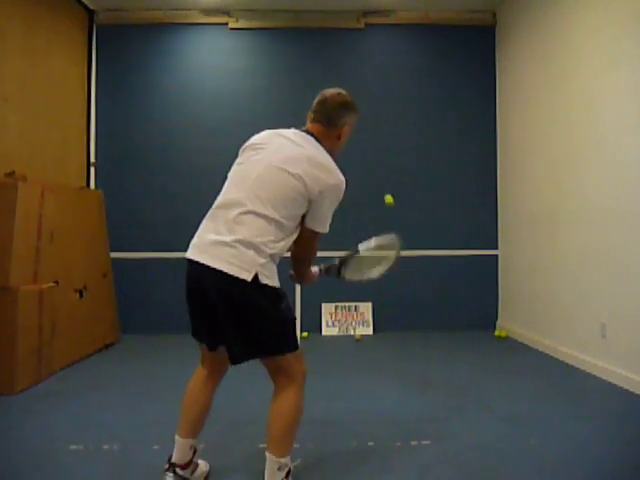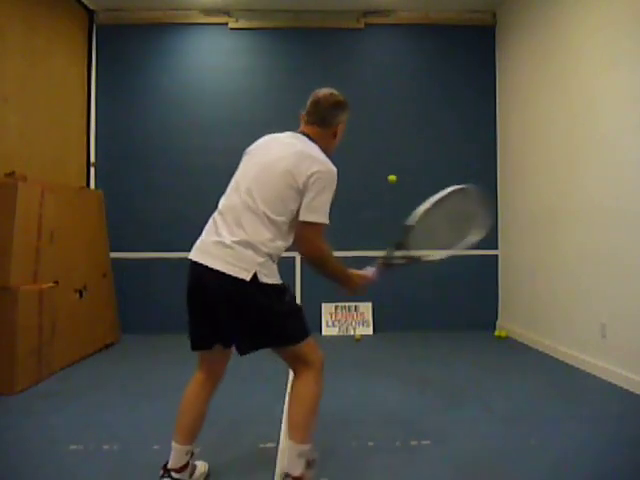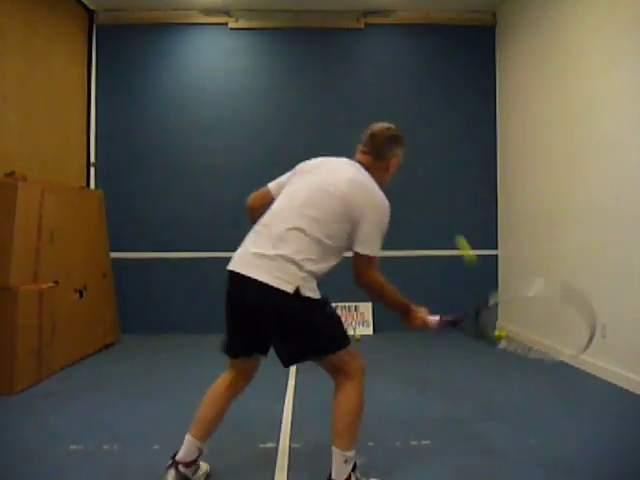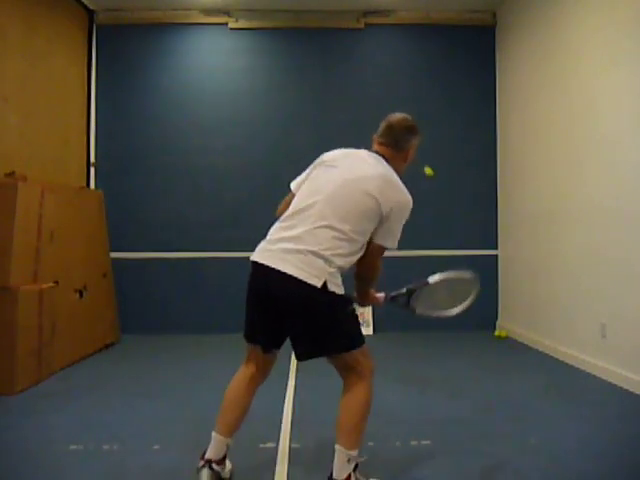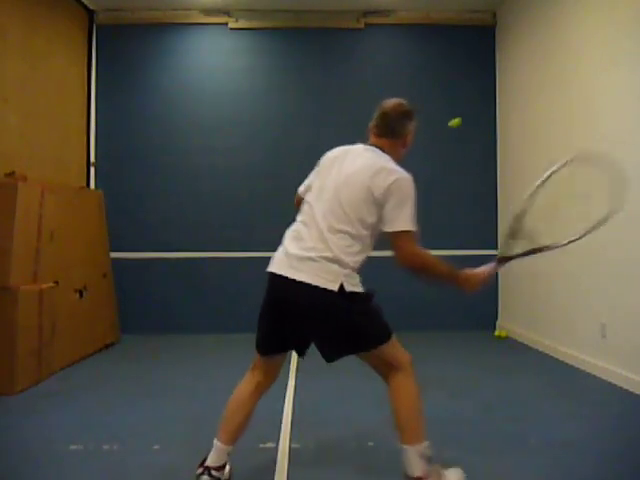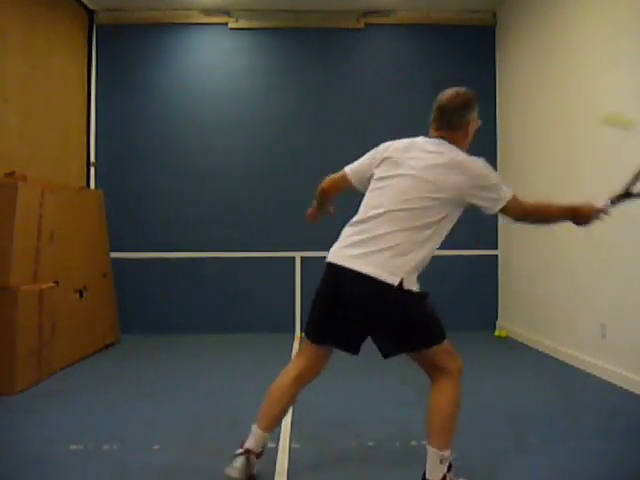
dt=0.3s
person 1, frame 1
left shoulder: (263, 137)
right shoulder: (330, 178)
right elbow: (304, 247)
right wrist: (304, 273)
left hip: (201, 259)
right hip: (245, 275)
left knee: (212, 364)
right knee: (291, 376)
person 1, frame 2
left shoulder: (265, 142)
right shoulder: (321, 168)
right elbow: (310, 248)
right wrist: (348, 278)
left hip: (203, 262)
right hip: (247, 275)
left knee: (210, 370)
right knee: (309, 363)
person 1, frame 3
left shoulder: (315, 165)
right shoulder: (374, 200)
left elbow: (254, 204)
right elbow: (367, 277)
right wrist: (408, 311)
left hip: (242, 272)
right hip: (285, 288)
left knee: (238, 373)
right knee: (351, 372)
person 1, frame 4
left shoulder: (333, 156)
right shoulder: (398, 195)
right elbow: (368, 265)
right wrist: (366, 294)
left hip: (266, 266)
right hip: (312, 283)
left knee: (255, 366)
right knee: (359, 374)
person 1, frame 5
left shoulder: (333, 155)
right shoulder: (397, 179)
right elbow: (409, 256)
right wrist: (461, 277)
left hip: (283, 274)
right hip: (329, 287)
left knee: (260, 374)
right knee: (399, 367)
person 1, frame 6
left shoulder: (393, 149)
right shoulder: (470, 170)
left elbow: (329, 186)
right elbow: (519, 211)
left wrist: (318, 207)
right wrist: (574, 212)
left hip: (340, 267)
right hip: (387, 283)
left knee: (305, 364)
right knee: (447, 370)
